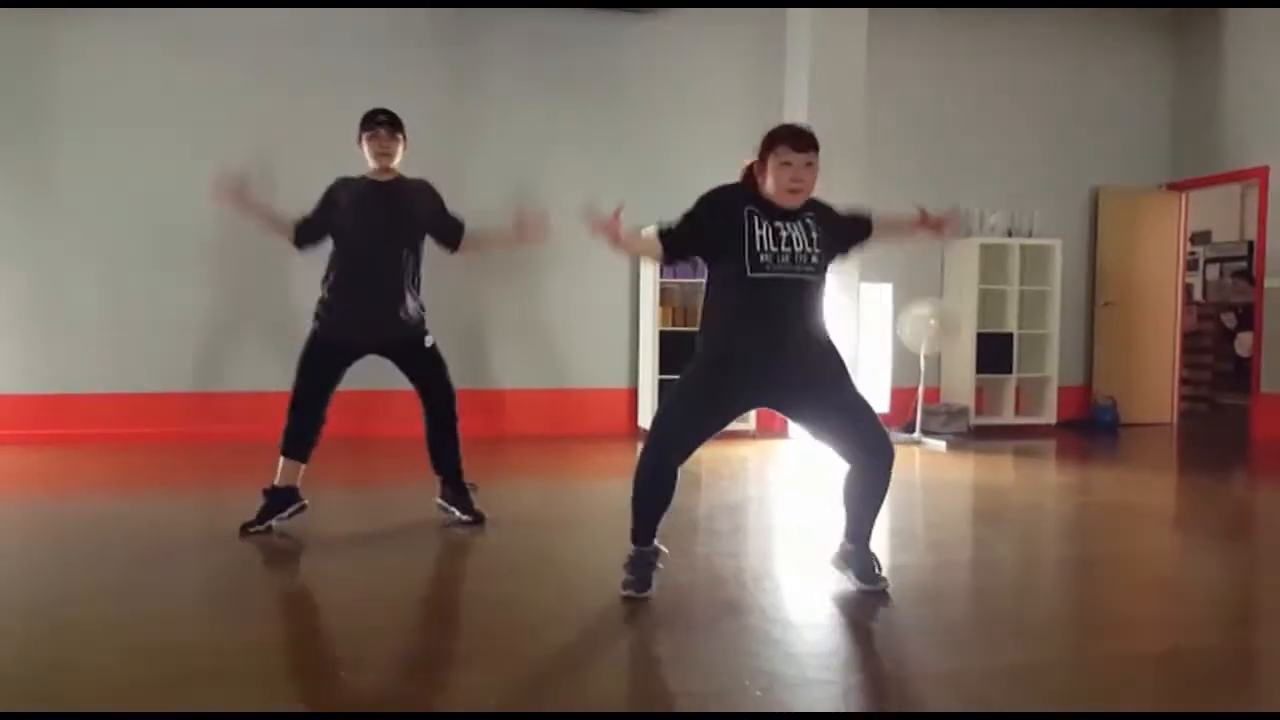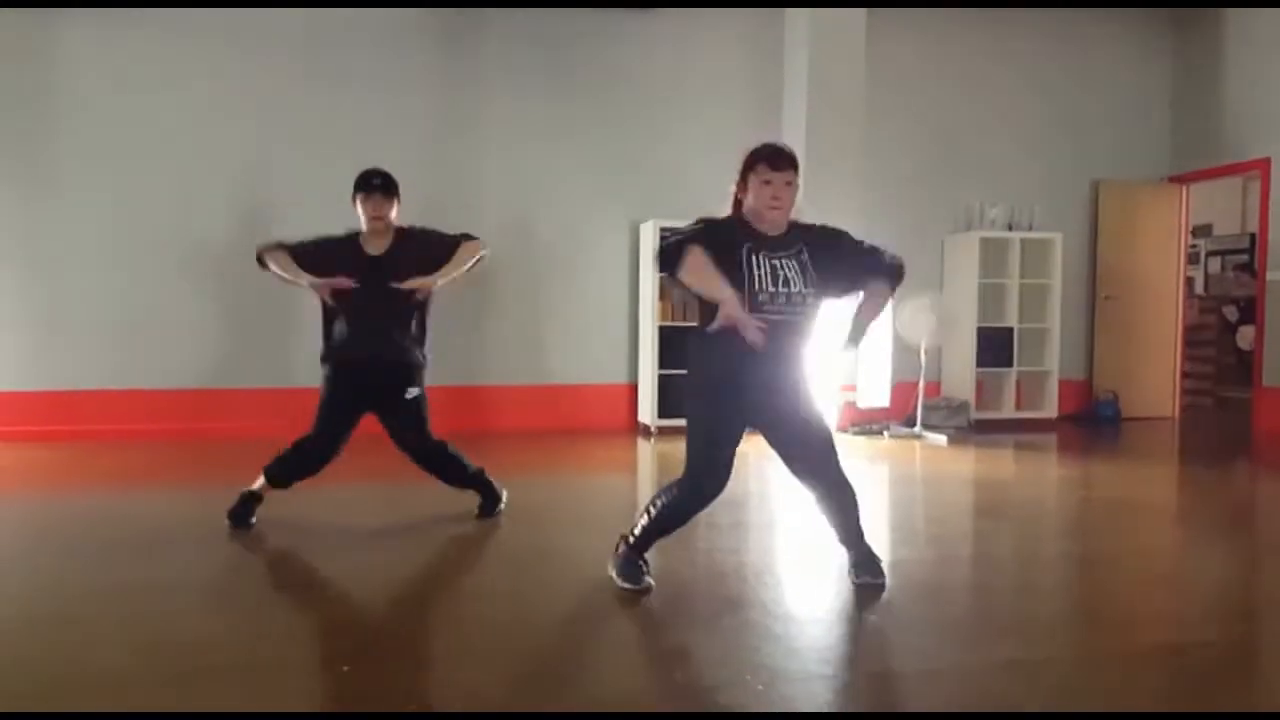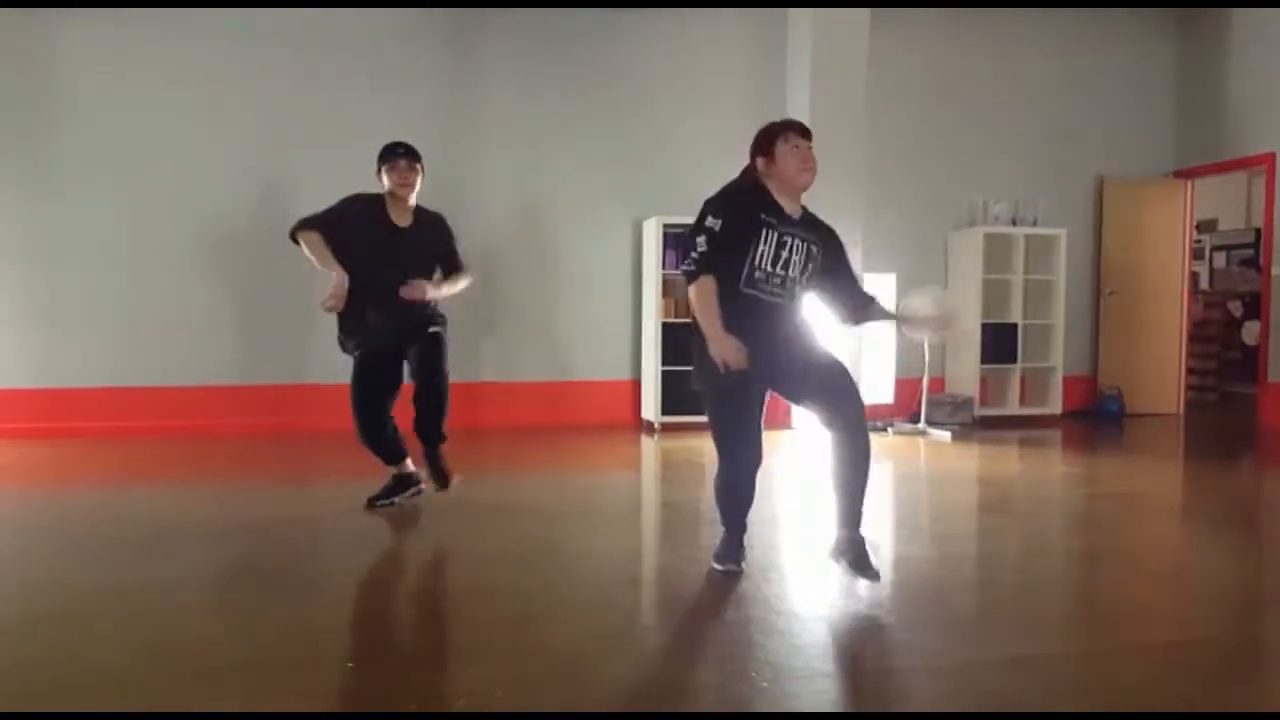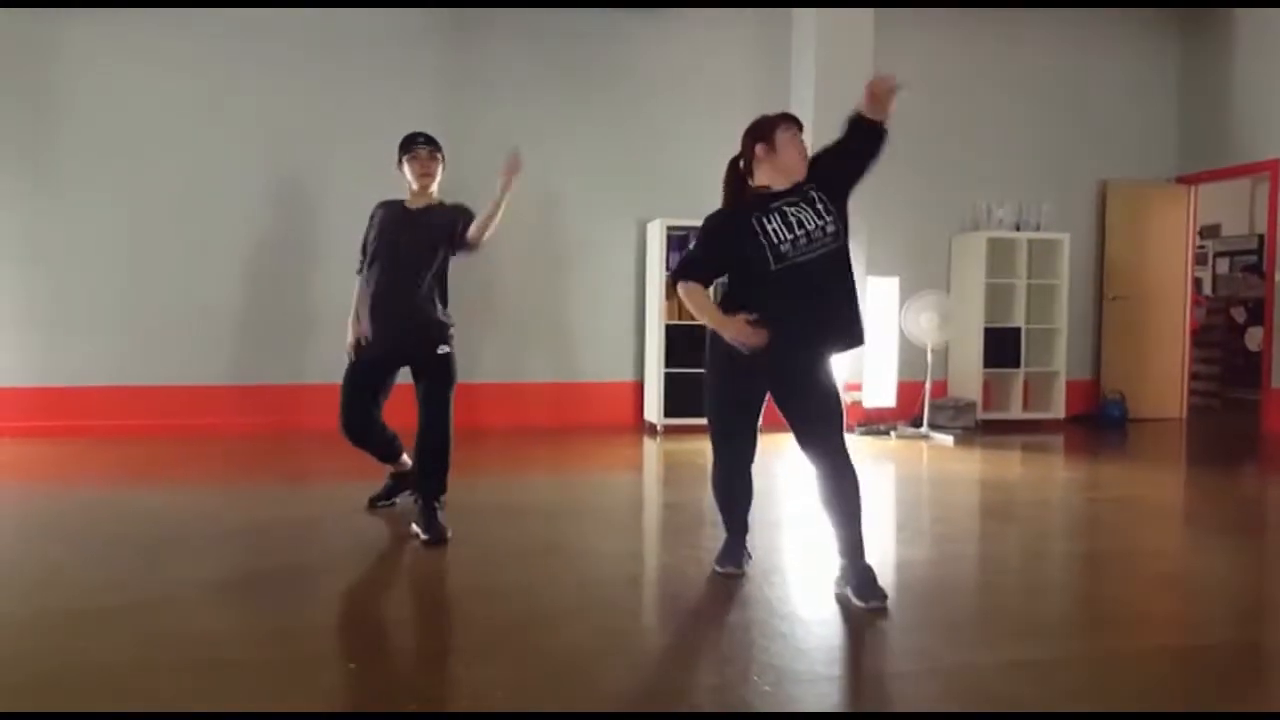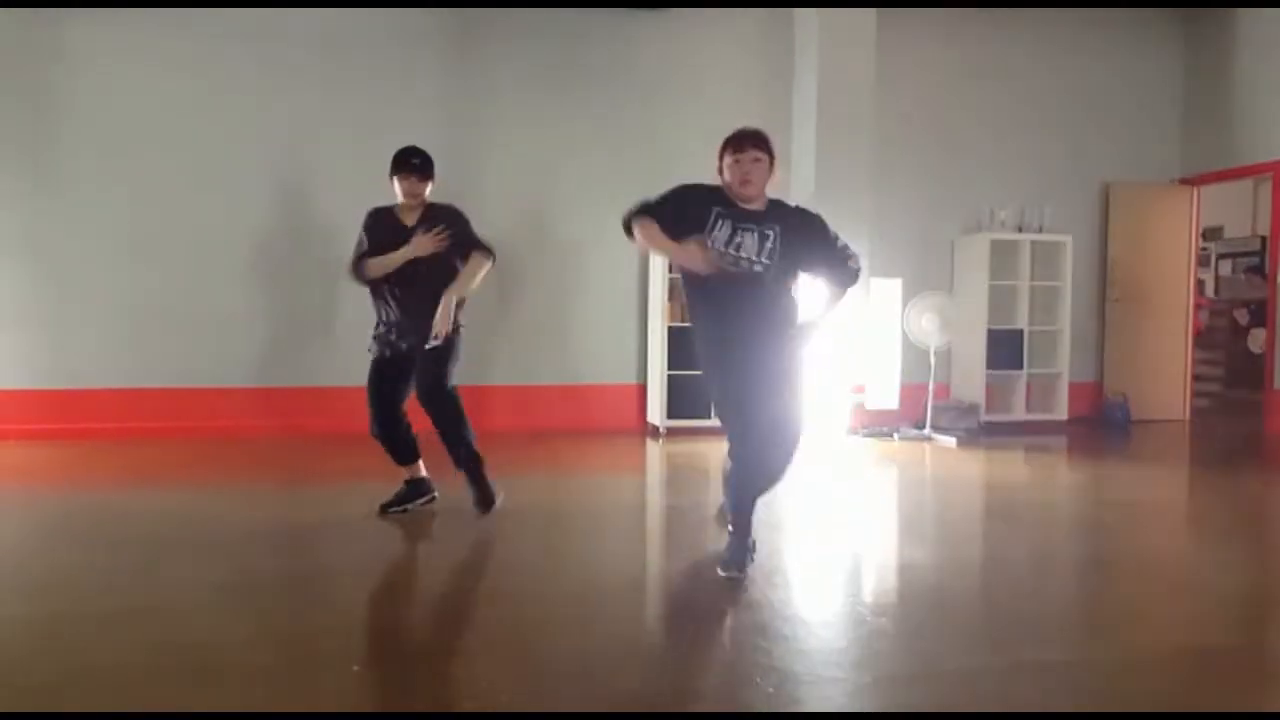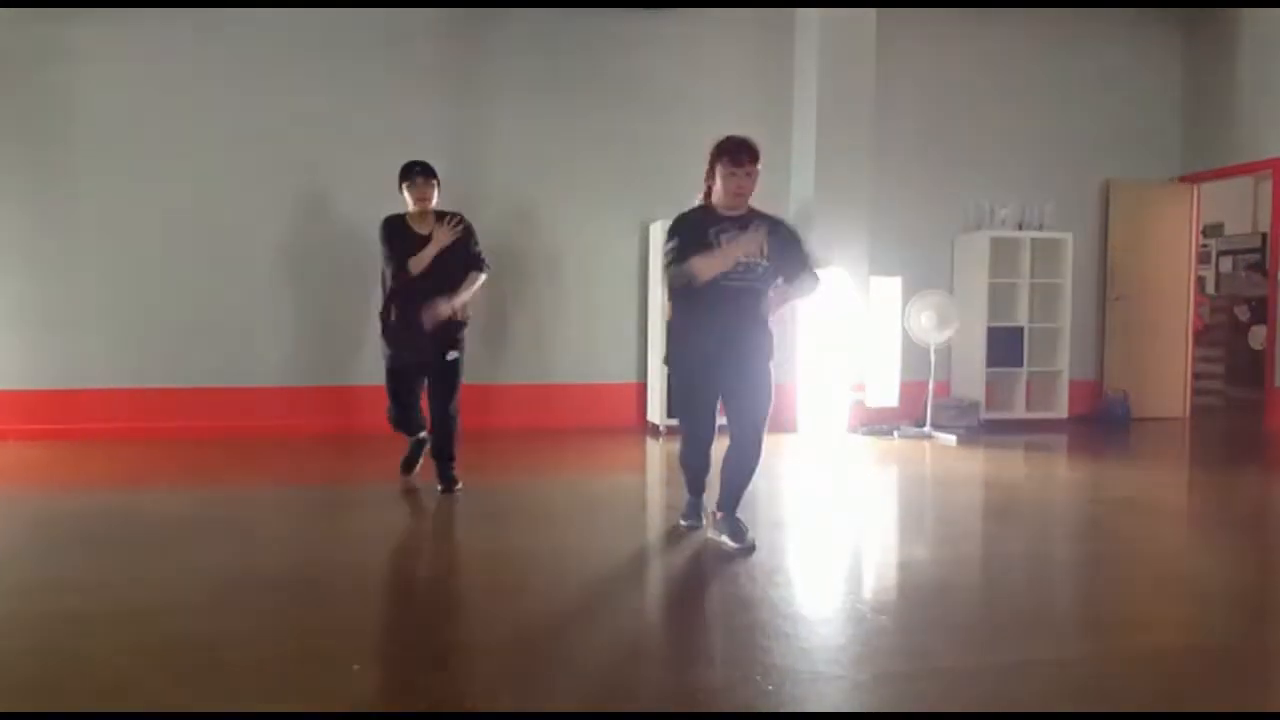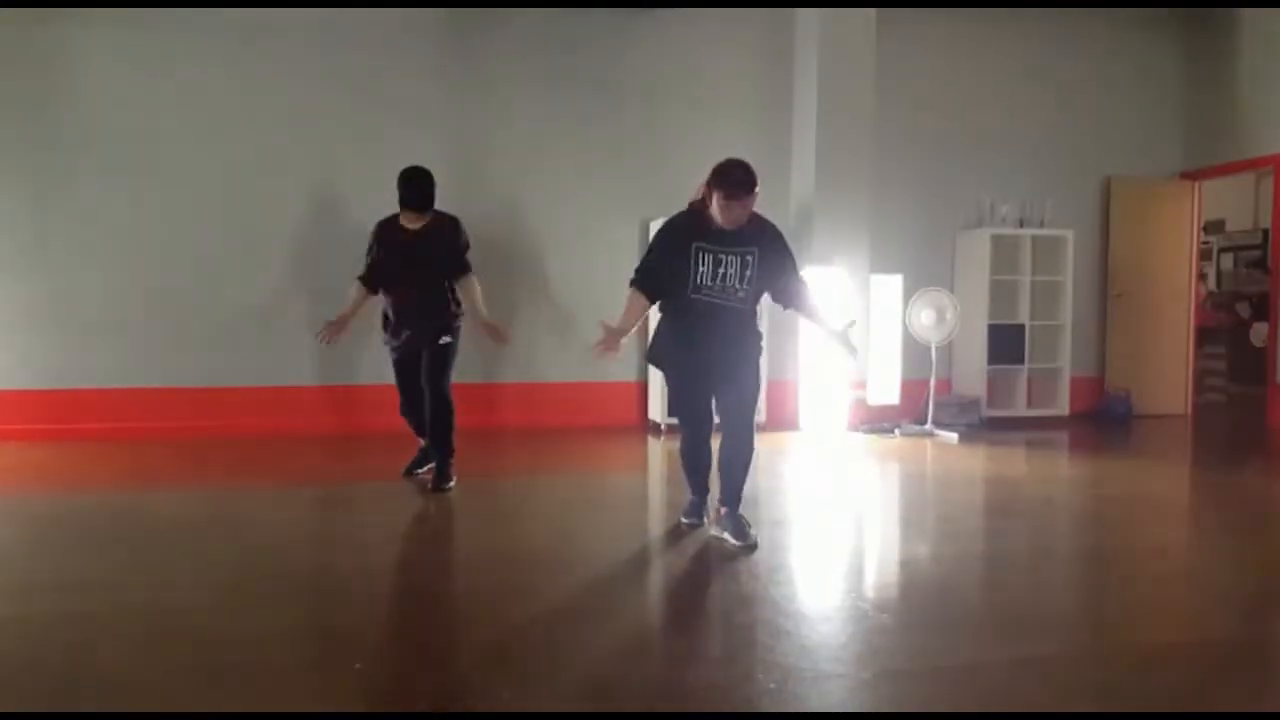
dt=0.4s
person 1, frame 1
left shoulder: (819, 217)
right shoulder: (727, 206)
left elbow: (856, 228)
right elbow: (672, 245)
left wrist: (915, 225)
right wrist: (623, 240)
left hip: (807, 368)
right hip: (728, 363)
left knee: (873, 450)
right knee: (662, 448)
left ankle: (855, 551)
right ankle: (643, 551)
person 1, frame 2
left shoulder: (818, 243)
right shoulder: (721, 235)
left elbow: (887, 269)
right elbow: (679, 256)
left wrist: (866, 313)
right wrist: (730, 300)
left hip: (782, 386)
right hip: (718, 384)
left knee: (823, 472)
right knee: (702, 480)
left ankle: (859, 550)
right ankle: (631, 548)
person 1, frame 3
left shoulder: (820, 236)
right shoulder: (734, 205)
left elbow: (851, 302)
right elbow: (700, 270)
left wrist: (911, 319)
right wrist: (716, 338)
left hip: (790, 347)
right hip: (726, 352)
left knee: (851, 421)
right knee: (738, 454)
left ankle: (849, 538)
right ankle: (732, 537)
person 1, frame 4
left shoulder: (826, 182)
right shoulder: (732, 218)
left elbow: (865, 133)
right elbow: (686, 280)
left wrist: (877, 100)
right wrist: (721, 324)
left hip: (806, 354)
right hip: (739, 352)
left knee: (830, 454)
right knee: (732, 455)
left ankle: (853, 564)
right ankle: (734, 540)
person 1, frame 5
left shoulder: (798, 223)
right shoulder: (697, 203)
left elbow: (847, 266)
right elbow: (638, 221)
left wrist: (818, 320)
right wrist: (675, 251)
left hip: (775, 349)
right hip: (724, 351)
left knee: (780, 443)
right knee: (748, 444)
left ankle: (737, 516)
right ankle: (739, 533)
person 1, frame 6
left shoulder: (775, 229)
right shoulder: (689, 225)
left elbow: (806, 279)
right elbow: (682, 275)
left wrist: (783, 296)
right wrist: (738, 249)
left hip: (750, 350)
right hip: (695, 351)
left knee: (748, 436)
right knee: (695, 434)
left ankle: (725, 515)
right ankle: (695, 500)
person 1, frame 7
left shoulder: (766, 237)
right shoulder: (679, 231)
left elbow: (792, 288)
right elbow: (646, 284)
left wrist: (828, 328)
right wrist: (620, 329)
left hip: (739, 349)
right hip: (684, 348)
left knee: (739, 430)
right knee: (694, 428)
left ankle: (728, 512)
right ankle: (699, 498)
person 2, frame 1
left shoulder: (421, 193)
right shoulder: (342, 191)
left elbow: (457, 238)
right elbow: (304, 235)
left wrist: (510, 236)
right wrist: (251, 207)
left hip: (401, 321)
right hip: (339, 319)
left knee: (440, 397)
right knee: (307, 396)
left ankle: (453, 490)
right ankle: (285, 493)
person 2, frame 2
left shoulder: (417, 243)
right shoulder: (335, 250)
left elbow: (473, 246)
right elbow: (268, 254)
left wrist: (434, 280)
right wrist: (309, 280)
left hip: (401, 367)
right hip: (349, 368)
left knee: (417, 444)
right knee: (324, 441)
left ankle: (486, 486)
right ankle: (255, 492)
person 2, frame 3
left shoulder: (435, 225)
right shoulder: (357, 209)
left elbow: (460, 276)
right elbow: (304, 232)
left wrist: (435, 290)
right wrist: (336, 273)
left hip: (420, 323)
right hip: (372, 332)
left knee: (431, 378)
right knee: (370, 418)
left ankle: (434, 454)
right ankle: (405, 472)
person 2, frame 4
left shoulder: (453, 215)
right shoulder: (384, 213)
left elbow: (475, 237)
right elbow: (365, 268)
left wrist: (505, 185)
right wrist: (354, 319)
left hip: (428, 331)
right hip: (378, 333)
left knee: (435, 416)
right knee: (356, 419)
left ankle: (428, 508)
right ankle: (402, 468)
person 2, frame 5
left shoulder: (448, 218)
right shoulder: (378, 220)
left elbow: (482, 256)
right elbow: (362, 271)
left wrist: (452, 296)
right wrist: (410, 252)
left hip: (434, 330)
right hip: (391, 333)
left knee: (434, 394)
right knee: (383, 416)
left ankle: (474, 473)
right ankle: (418, 481)
person 2, frame 6
left shoulder: (458, 226)
right shoulder: (391, 228)
left elbow: (480, 271)
right elbow: (399, 275)
left wrist: (454, 302)
right wrist: (435, 246)
left hip: (445, 332)
right hip: (401, 332)
left knee: (443, 404)
right knee: (401, 409)
left ankle: (446, 466)
right ankle: (418, 437)
person 2, frame 7
left shoulder: (449, 227)
right shoulder: (384, 231)
left elbow: (465, 274)
right elbow: (369, 280)
left wrist: (482, 316)
right wrist: (344, 317)
left hip: (441, 325)
right hip: (400, 328)
left knee: (436, 388)
right knee: (409, 395)
left ankle: (444, 462)
right ankle: (428, 446)
